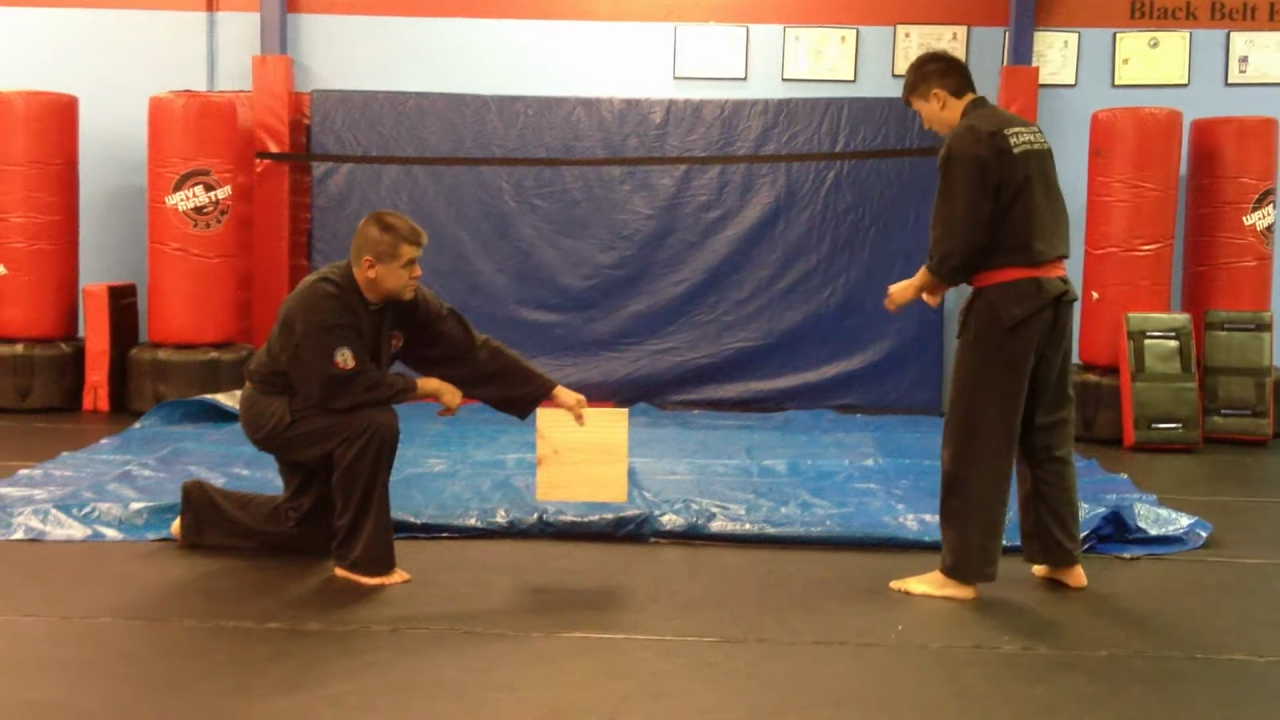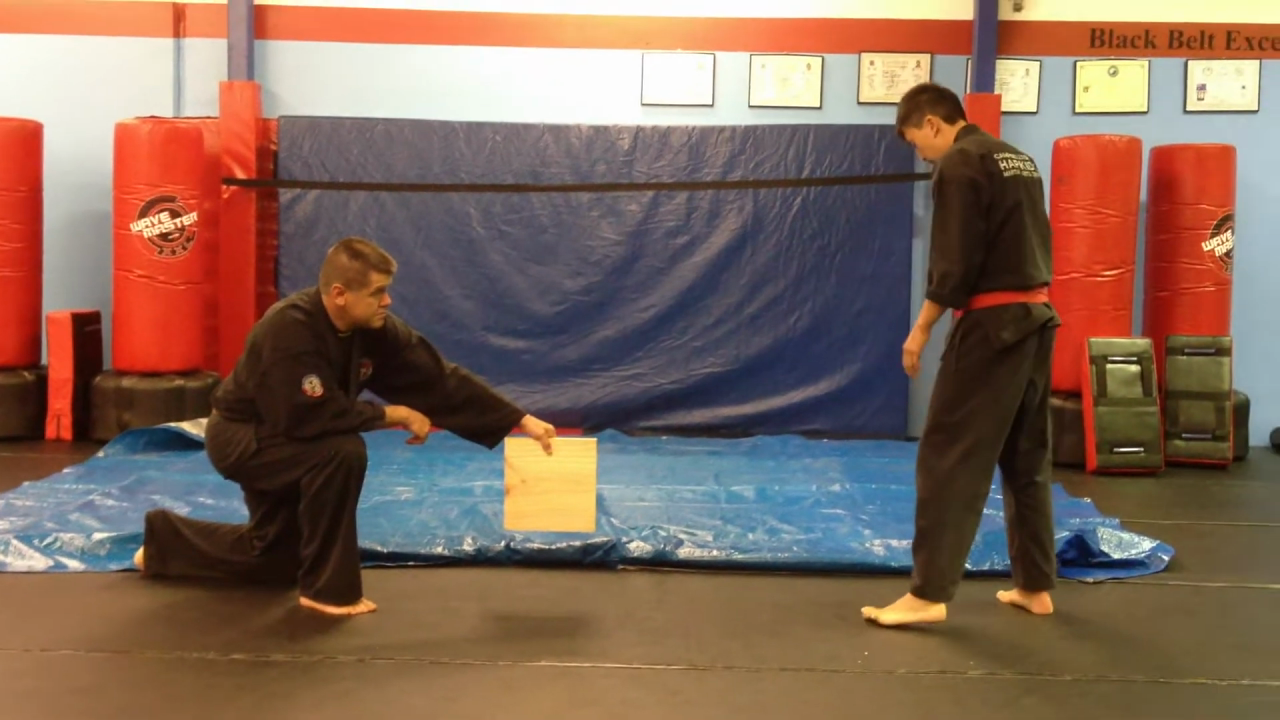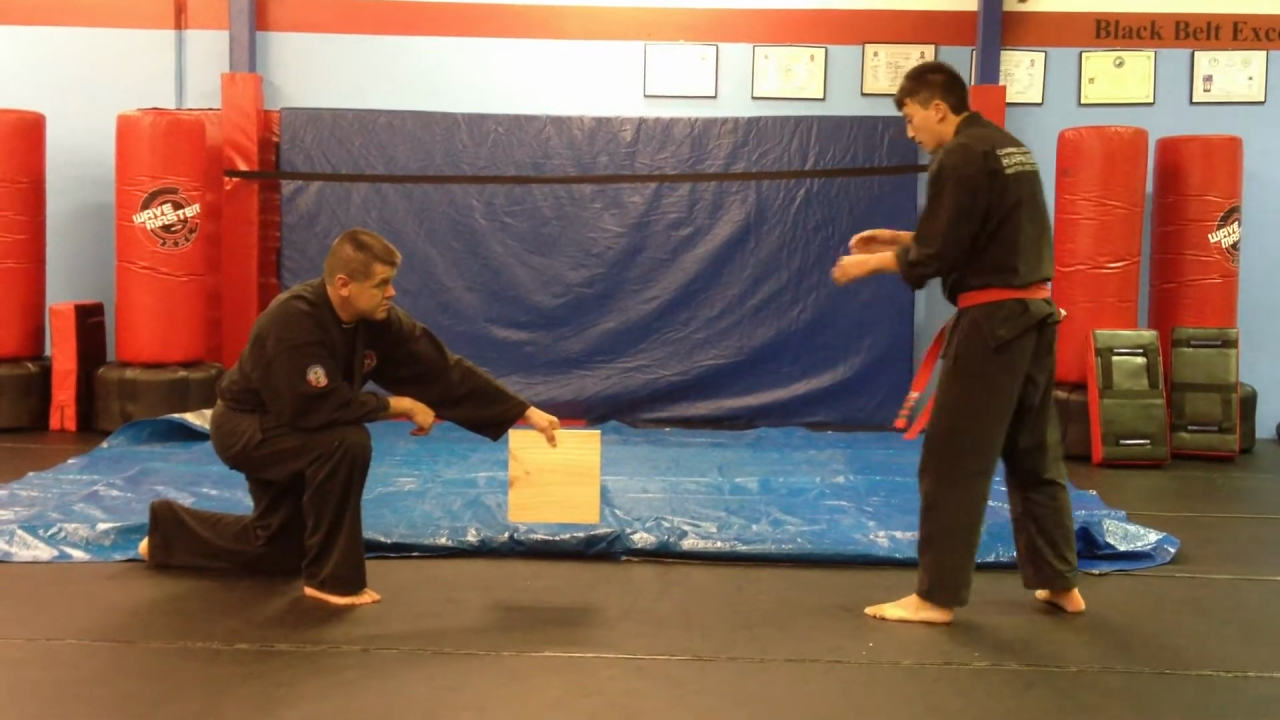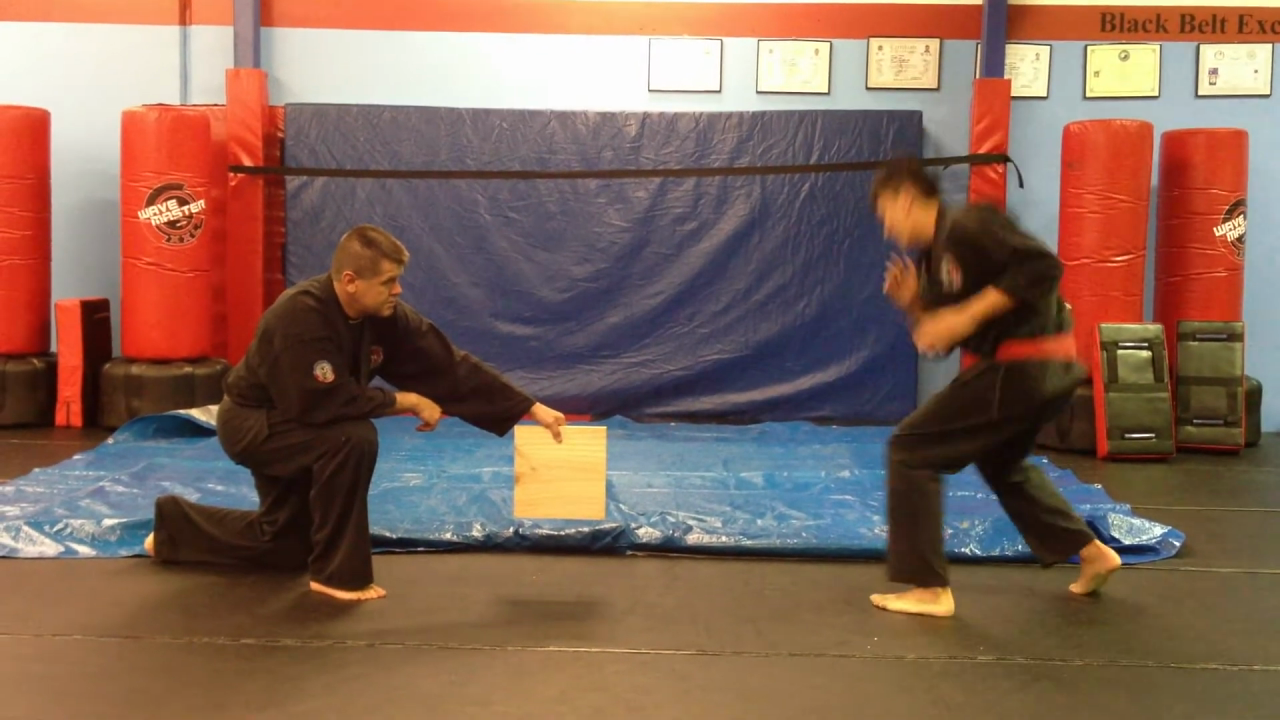
dt=0.7s
person 1, frame 1
left shoulder: (966, 141)
right shoulder: (1026, 131)
left elbow: (956, 238)
left wrist: (918, 284)
right wrist: (949, 276)
left hip: (1008, 299)
right hip: (1054, 290)
left knee: (975, 437)
right knee: (1048, 431)
left ankle: (962, 571)
right ankle: (1062, 558)
person 1, frame 2
left shoulder: (958, 165)
right shoulder: (1020, 160)
left elbow: (953, 263)
left wrist: (921, 330)
left hip: (993, 322)
right hip: (1037, 317)
left knee: (950, 455)
right knee: (1028, 457)
left ankle: (930, 592)
right ankle: (1035, 586)
person 1, frame 3
left shoulder: (959, 159)
right shoulder: (1012, 149)
left elbow: (937, 253)
left wrist: (870, 263)
right wrist: (899, 238)
left hip: (992, 320)
right hip: (1034, 313)
left knee: (953, 458)
right knee: (1036, 456)
left ankle: (935, 594)
right ankle: (1060, 583)
person 1, frame 4
left shoulder: (969, 226)
right shoulder: (934, 256)
left elbow: (1040, 266)
right elbow: (940, 338)
left wrist: (968, 315)
right wrist: (914, 306)
left hip: (1023, 369)
right hip: (1048, 369)
left knee: (911, 452)
right knee: (1000, 463)
left ankle: (928, 588)
right ankle: (1091, 552)
person 2, frame 1
left shoulder: (405, 299)
right shoulder: (321, 302)
left elbow: (469, 350)
right elbow: (349, 387)
left wrist: (551, 391)
right wrist: (428, 386)
left hip: (316, 409)
right hip: (275, 409)
left knee: (310, 529)
right knee: (374, 424)
left ankle: (200, 509)
right ankle: (360, 558)
person 2, frame 2
left shoulder: (374, 328)
right shoulder: (289, 329)
left elbow: (439, 378)
right elbow: (315, 416)
left wrist: (520, 420)
right wrist: (396, 414)
left hip: (284, 436)
right hip: (241, 437)
left knee: (277, 558)
right knee: (342, 453)
left ankle: (163, 540)
right ankle: (327, 588)
person 2, frame 3
left shoulder: (377, 320)
right shoulder: (294, 320)
left elbow: (443, 370)
right elbow: (318, 407)
left wrist: (524, 411)
right wrist: (400, 406)
left hip: (287, 428)
right hip: (246, 427)
left knee: (280, 548)
right knee: (346, 443)
left ankle: (167, 531)
right ankle: (330, 578)
person 2, frame 4
left shoulder: (384, 316)
right shoulder: (301, 316)
left elbow: (450, 366)
right elbow: (326, 402)
left wrist: (530, 407)
right wrist: (406, 401)
left hip: (292, 423)
right hip: (253, 423)
left knee: (288, 544)
right knee: (354, 439)
left ankle: (174, 527)
right ankle: (337, 573)
